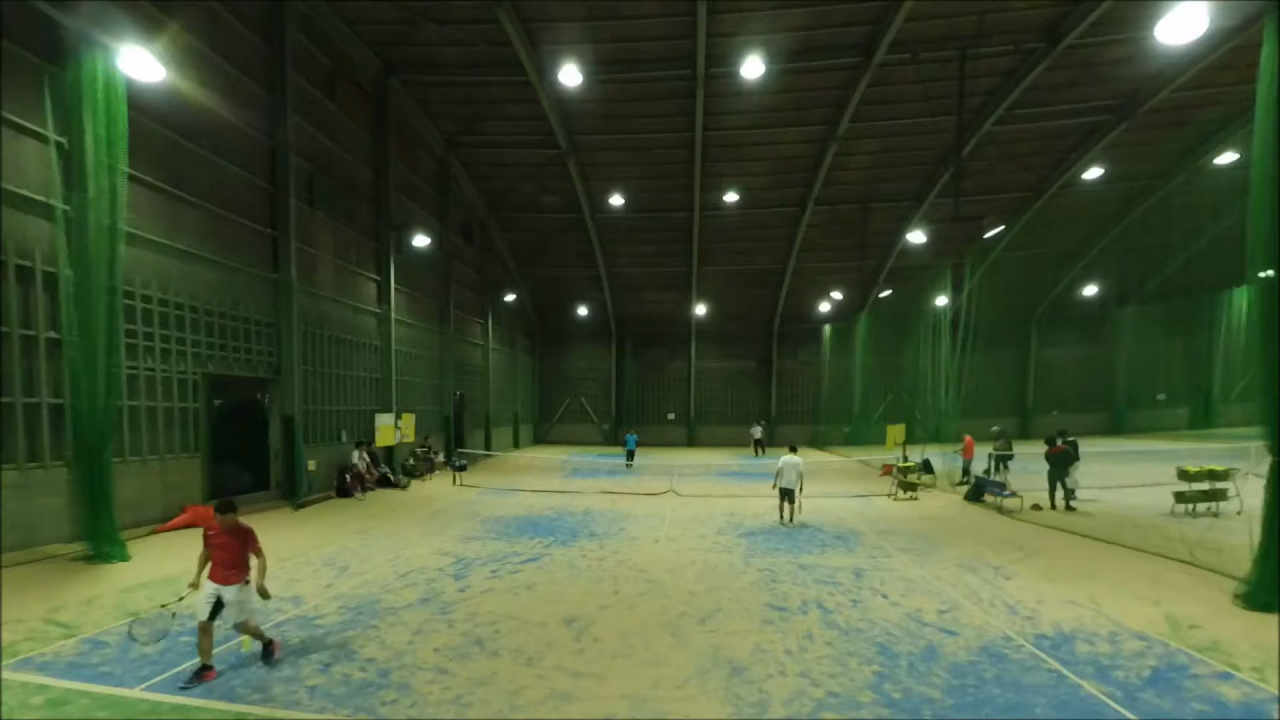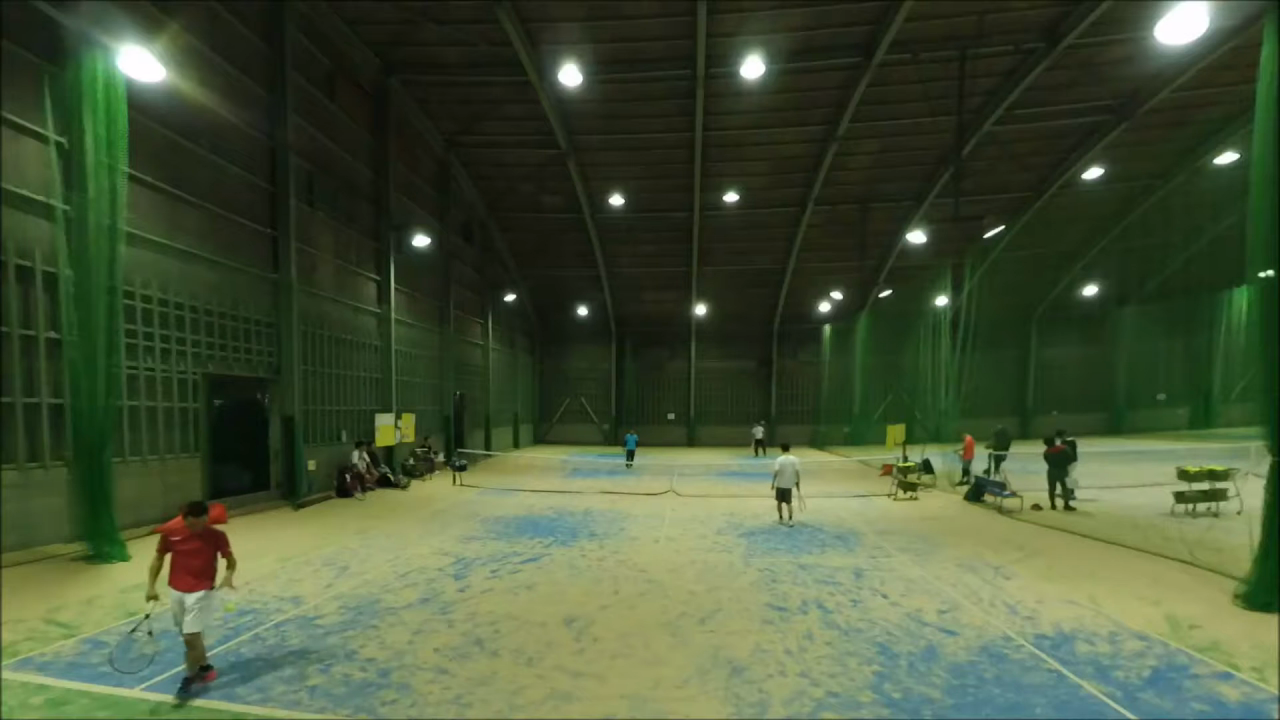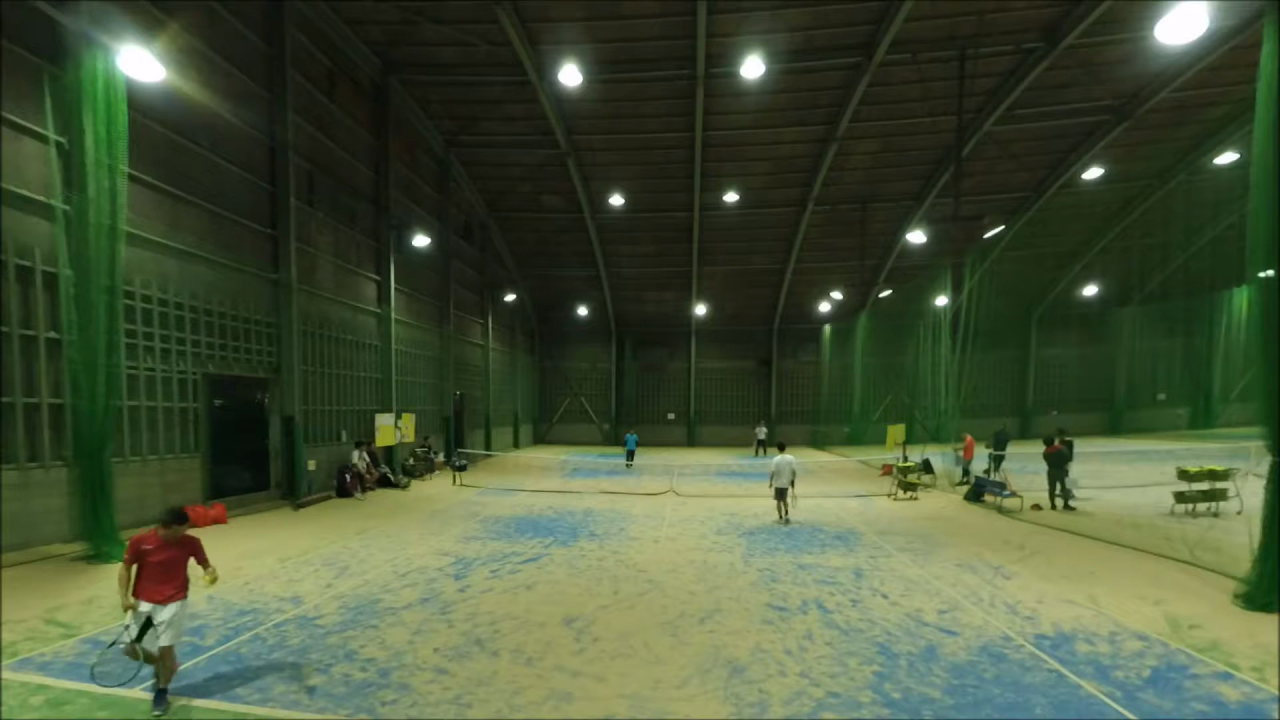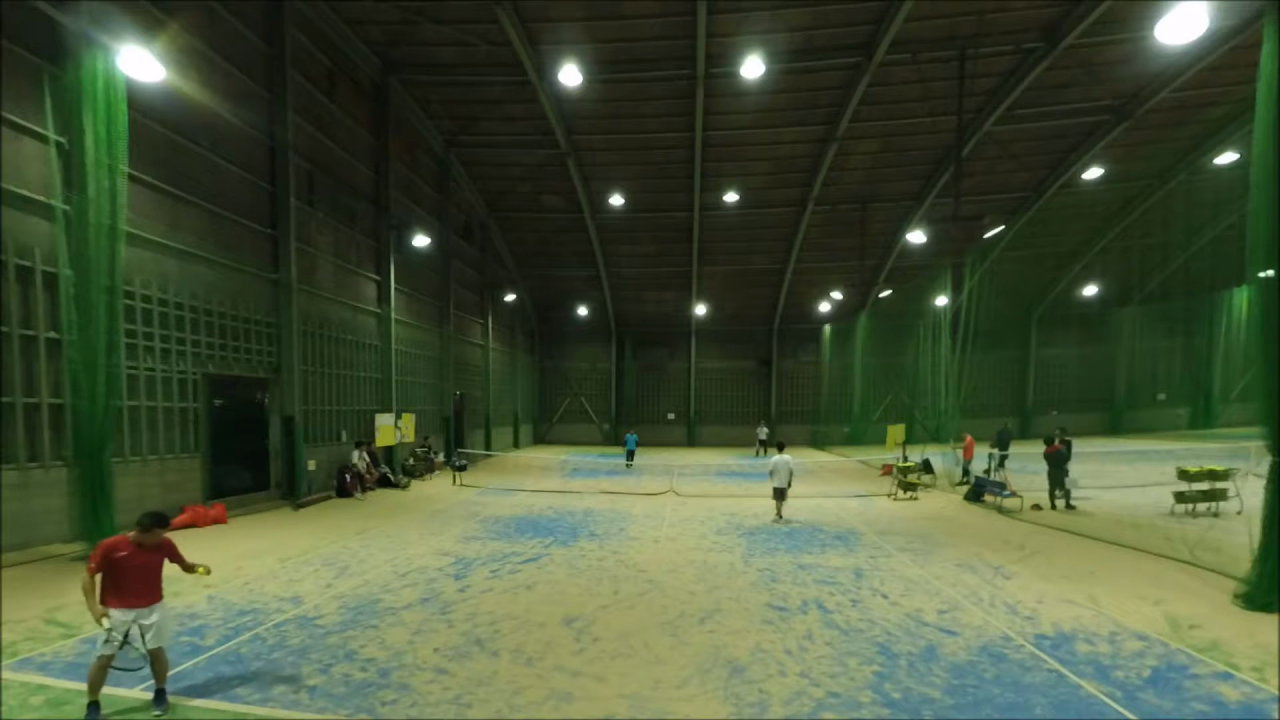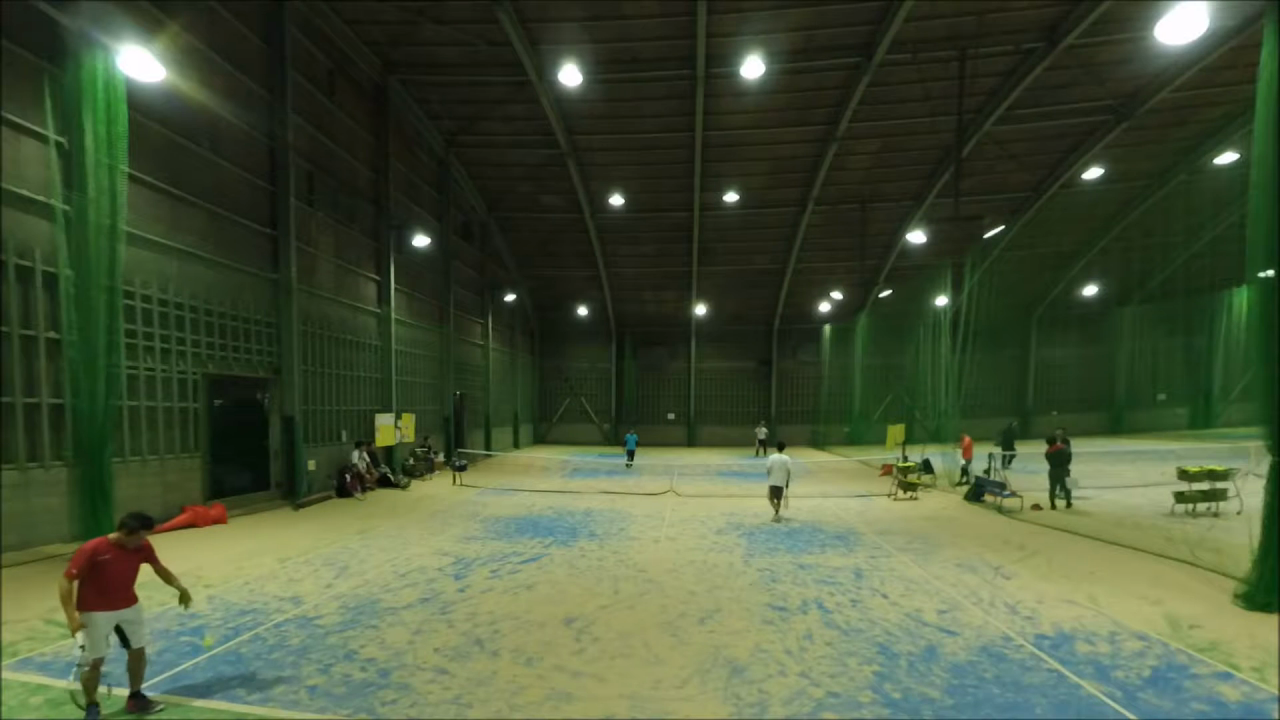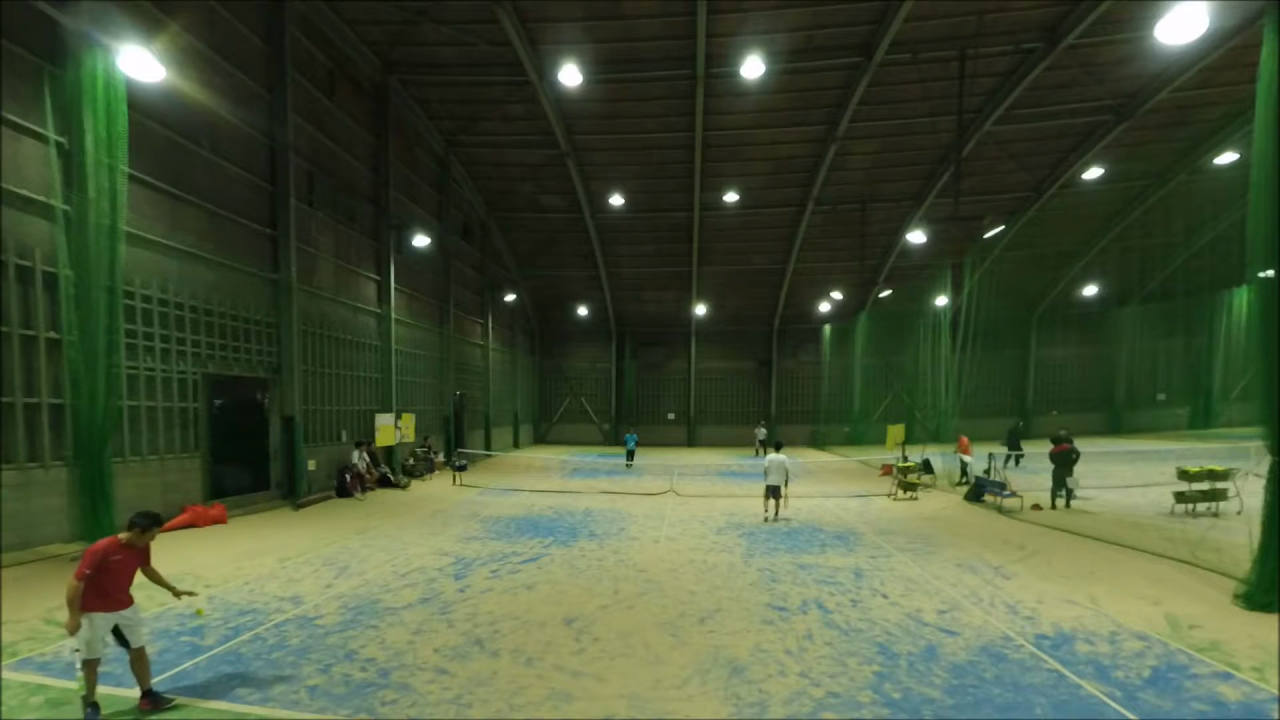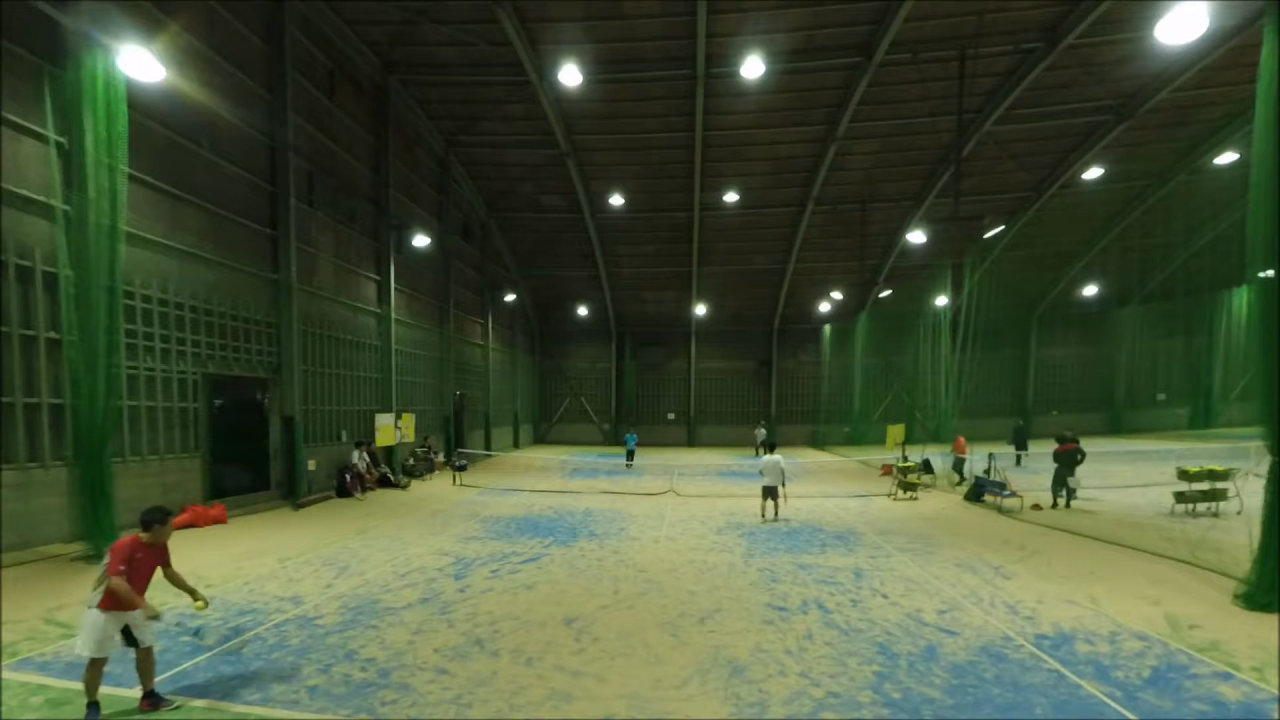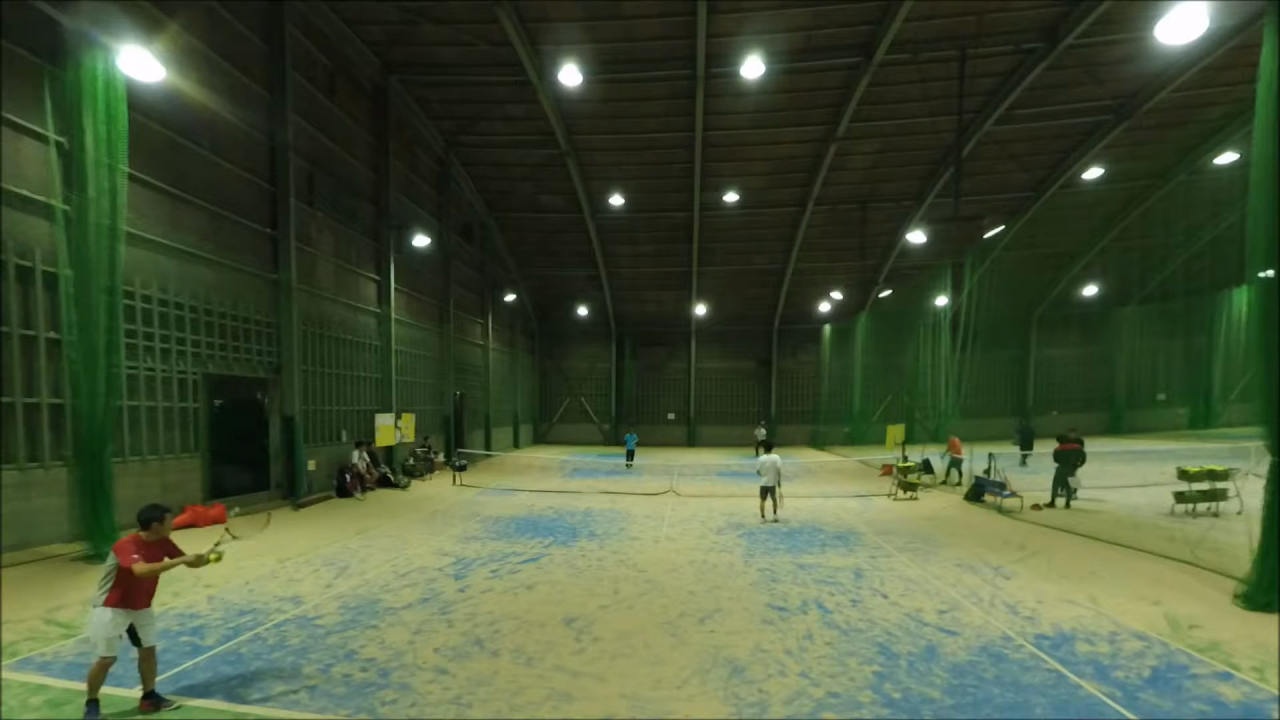
dt=0.3s
person 1, frame 1
left shoulder: (245, 532)
right shoulder: (209, 530)
left elbow: (260, 558)
left wrist: (259, 582)
right wrist: (197, 576)
left hip: (236, 585)
right hip: (212, 583)
left knee: (241, 626)
right knee: (203, 625)
left ankle: (268, 643)
right ankle: (205, 668)
person 1, frame 2
left shoulder: (217, 536)
right shoulder: (171, 534)
left elbow: (230, 560)
right elbow: (159, 557)
left wrist: (228, 577)
right wrist: (151, 586)
left hip: (201, 592)
right hip: (176, 590)
left knee: (191, 636)
right knee: (188, 634)
left ankle: (189, 679)
right ankle: (205, 668)
person 1, frame 3
left shoulder: (191, 543)
right shoulder: (140, 541)
left elbow: (205, 565)
right elbow: (125, 568)
left wrist: (210, 572)
right wrist: (124, 597)
left hip: (173, 603)
right hip: (142, 601)
left knee: (166, 648)
right knee: (130, 649)
left ankle: (161, 692)
right ankle: (161, 667)
person 1, frame 4
left shoulder: (164, 545)
right shoulder: (109, 547)
left elbow: (184, 564)
right elbow: (89, 575)
left wrist: (198, 567)
right wrist: (94, 606)
left hip: (152, 606)
right hip: (116, 610)
left knee: (157, 651)
right knee: (104, 658)
left ankle: (160, 694)
person 1, frame 5
left shoulder: (142, 546)
right shoulder: (92, 550)
left elbow: (159, 568)
right elbow: (66, 581)
left wrist: (180, 587)
right wrist: (71, 616)
left hip: (129, 607)
right hip: (95, 612)
left knee: (138, 651)
right knee: (95, 661)
left ankle: (135, 697)
person 1, frame 6
left shoulder: (141, 548)
right shoulder: (100, 550)
left elbow: (147, 569)
right elbow: (75, 583)
left wrist: (173, 589)
right wrist: (73, 617)
left hip: (125, 607)
right hip: (95, 612)
left knee: (139, 651)
right knee: (91, 661)
left ankle: (148, 696)
person 1, frame 7
left shoulder: (160, 547)
right shoulder: (124, 547)
left elbow: (169, 573)
right elbow: (117, 583)
left wrist: (193, 593)
right wrist: (145, 606)
left hip: (135, 608)
right hip: (107, 609)
left knee: (146, 651)
right knee: (97, 660)
left ankle: (149, 696)
person 1, frame 8
left shoulder: (164, 543)
right shoulder: (127, 545)
left elbow: (190, 561)
right elbow: (141, 570)
left wrist: (202, 559)
right wrist: (180, 560)
left hip: (141, 607)
right hip: (111, 608)
left knee: (148, 650)
right knee: (106, 659)
left ankle: (149, 697)
